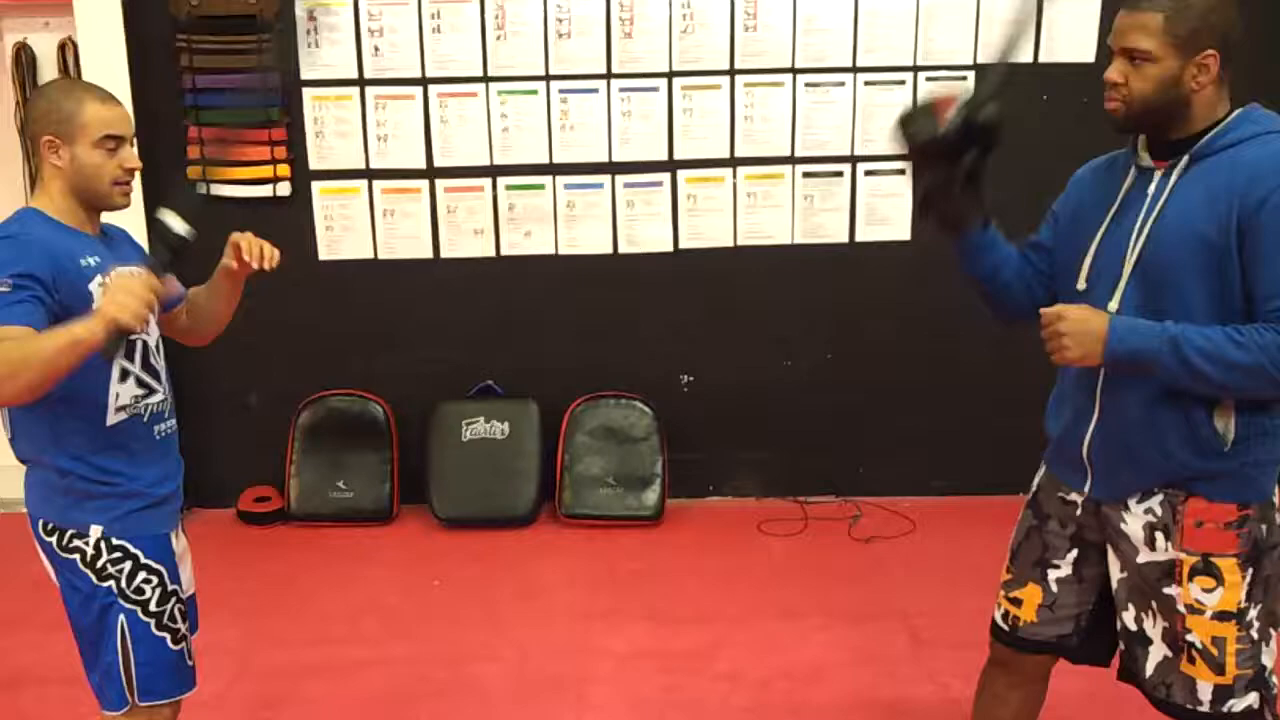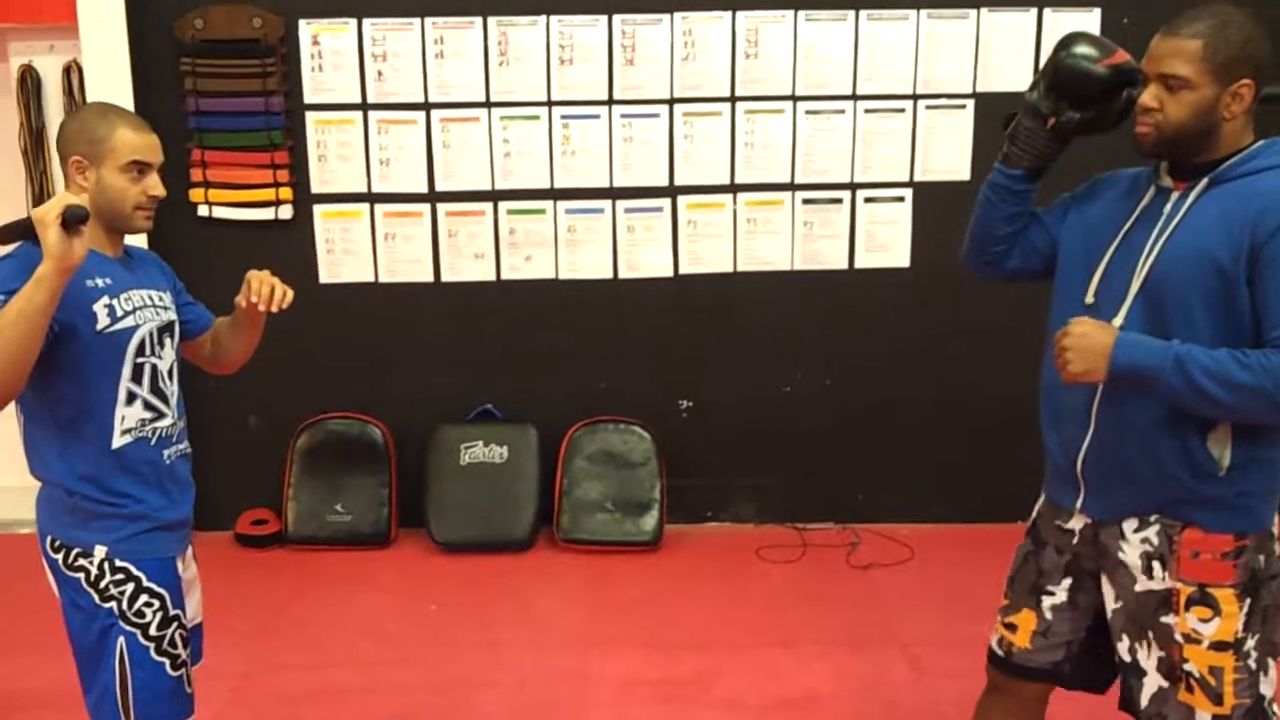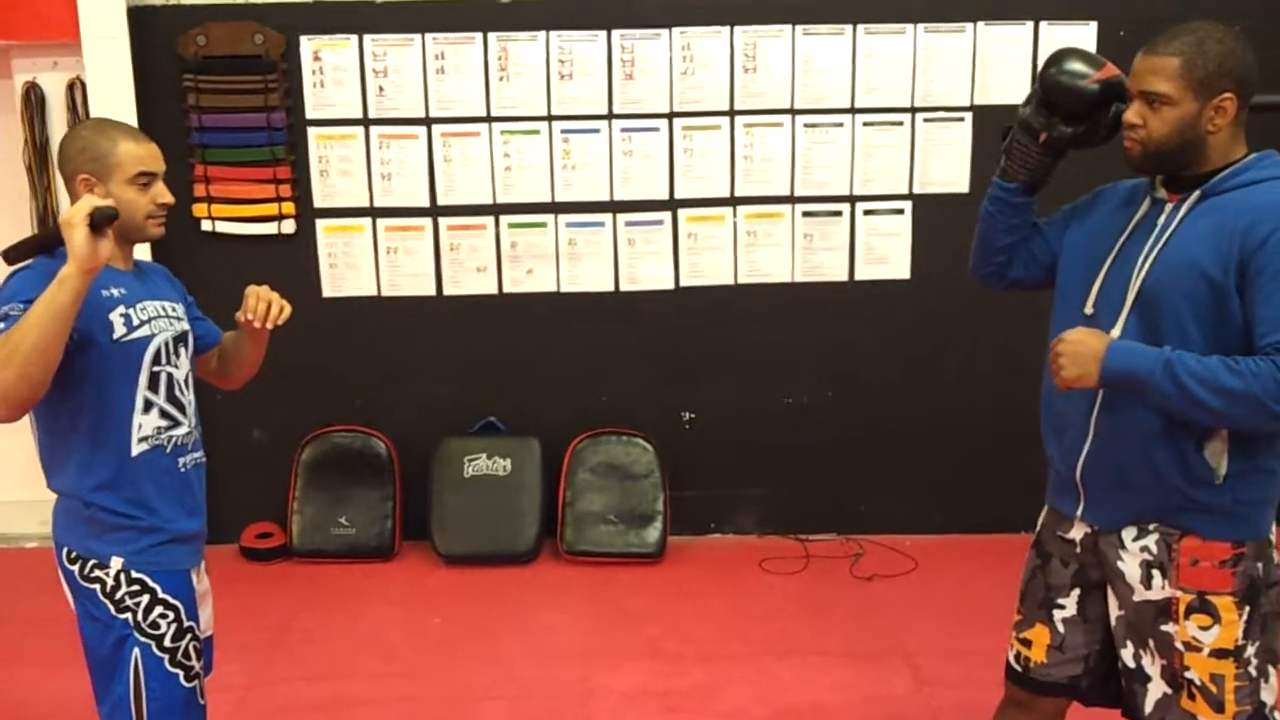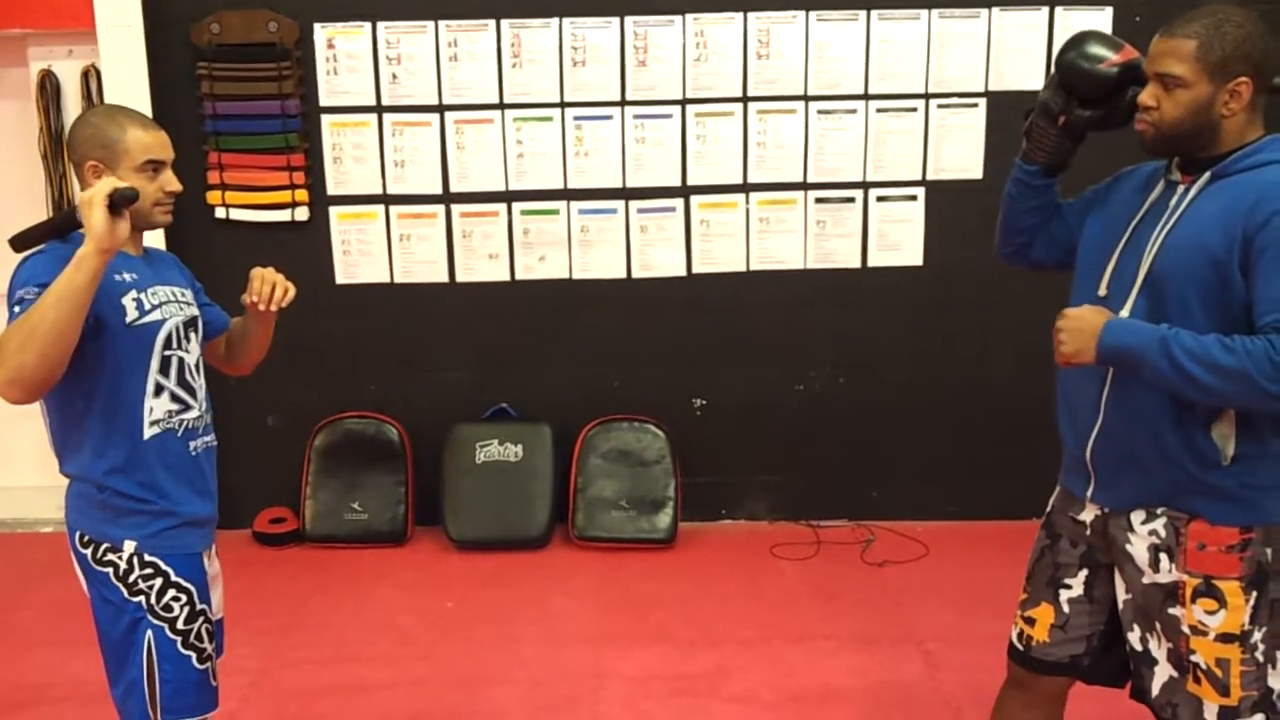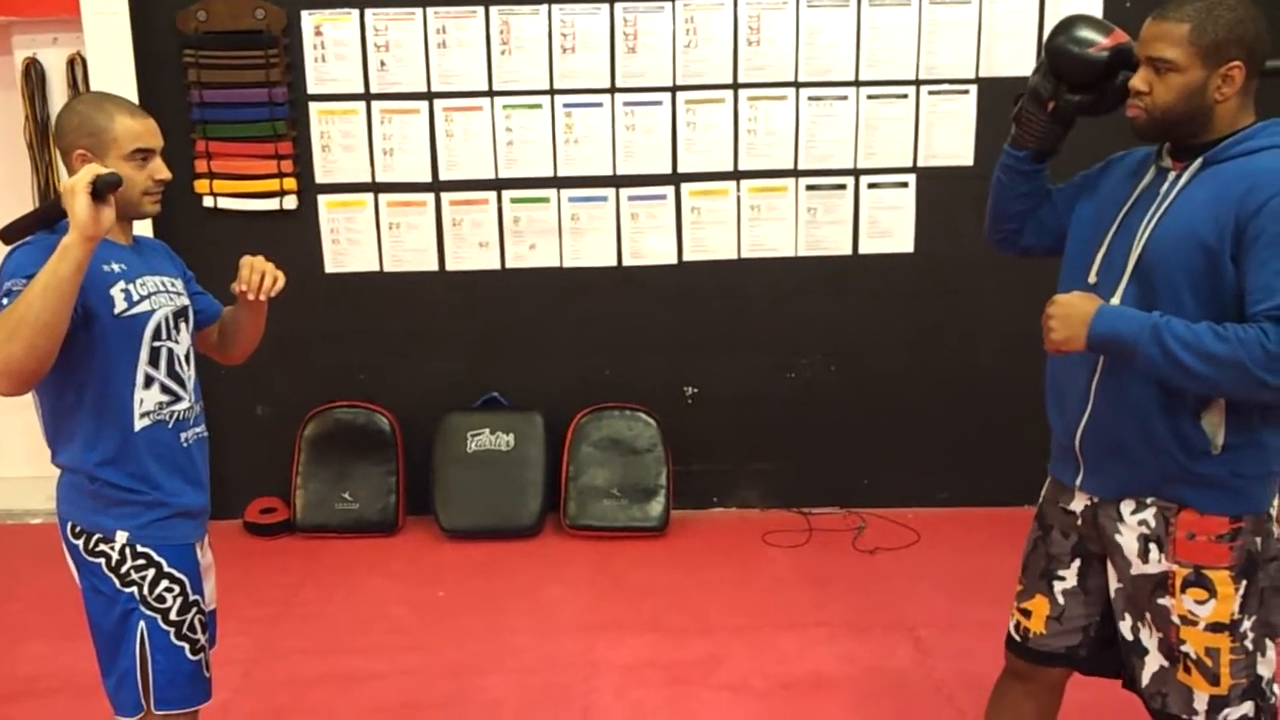
dt=1s
person 1, frame 1
right shoulder: (1101, 181)
right elbow: (1025, 294)
left wrist: (1122, 341)
right wrist: (963, 218)
left hip: (1199, 501)
right hip: (1076, 483)
right knee: (1014, 651)
person 1, frame 2
right shoulder: (1110, 197)
right elbow: (992, 253)
left wrist: (1128, 357)
right wrist: (1030, 141)
left hip: (1197, 531)
right hip: (1073, 507)
person 1, frame 3
right shoulder: (1110, 208)
right elbow: (998, 263)
left wrist: (1119, 363)
right wrist: (1026, 155)
left hip: (1196, 538)
right hip: (1077, 515)
person 1, frame 4
right shoulder: (1134, 189)
right elbow: (1024, 243)
left wrist: (1119, 340)
right wrist: (1046, 139)
left hip: (1203, 520)
right hip: (1089, 496)
person 1, frame 5
right shoulder: (1125, 175)
right elbow: (1012, 228)
left wrist: (1108, 328)
right wrist: (1037, 124)
left hip: (1195, 511)
right hip: (1081, 487)
person 2, frame 1
left shoulder: (117, 245)
left elbow: (192, 327)
left wrist: (231, 273)
right wrist: (98, 322)
left hip: (150, 501)
right hip: (95, 515)
person 2, frame 2
left shoulder: (151, 268)
left elbow: (215, 354)
left wrist: (250, 311)
right wrist: (55, 271)
left hip: (165, 525)
right hip: (103, 539)
person 2, frame 3
left shoulder: (160, 280)
left elbow: (224, 370)
left wrist: (254, 326)
right wrist: (80, 270)
left hip: (177, 536)
right hip: (119, 549)
person 2, frame 4
left shoulder: (169, 268)
right shoulder: (56, 267)
left elbow: (233, 357)
left wrist: (260, 310)
right wrist: (97, 250)
left hip: (187, 521)
right hip: (131, 533)
person 2, frame 5
left shoulder: (159, 257)
left elbow: (226, 347)
left wrist: (252, 299)
right wrist: (81, 238)
left hip: (179, 511)
right hip: (122, 523)
